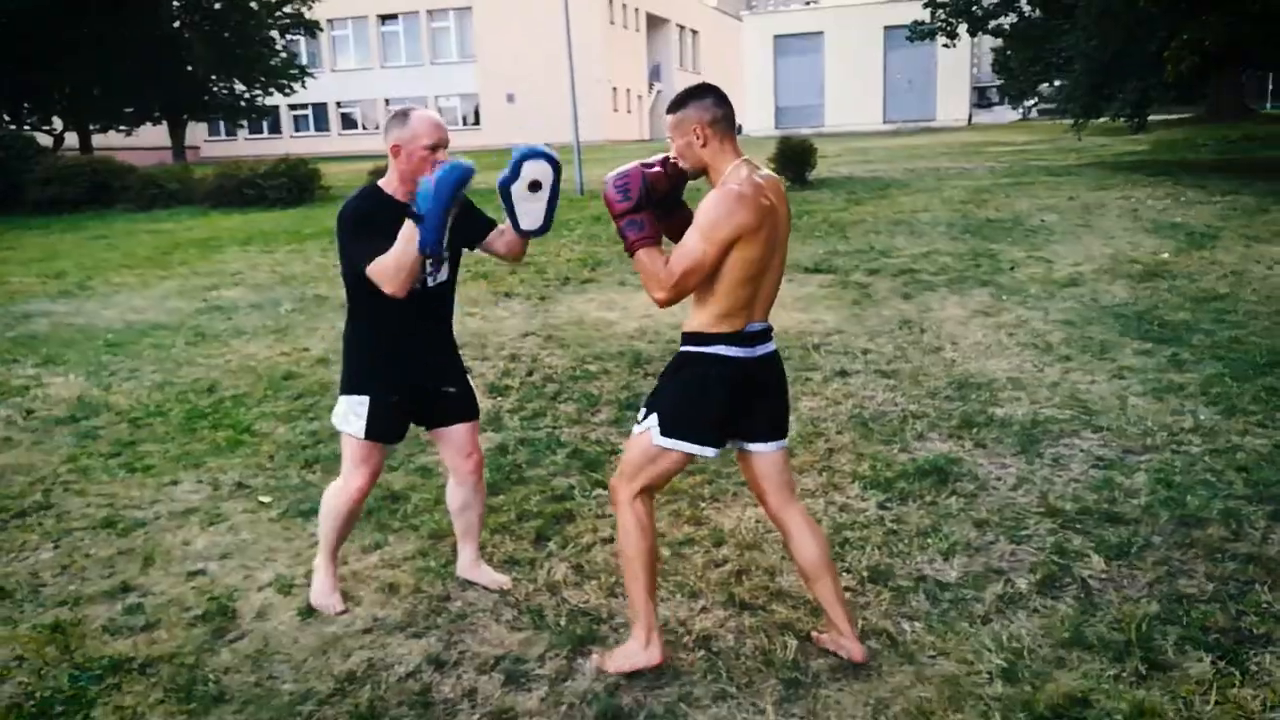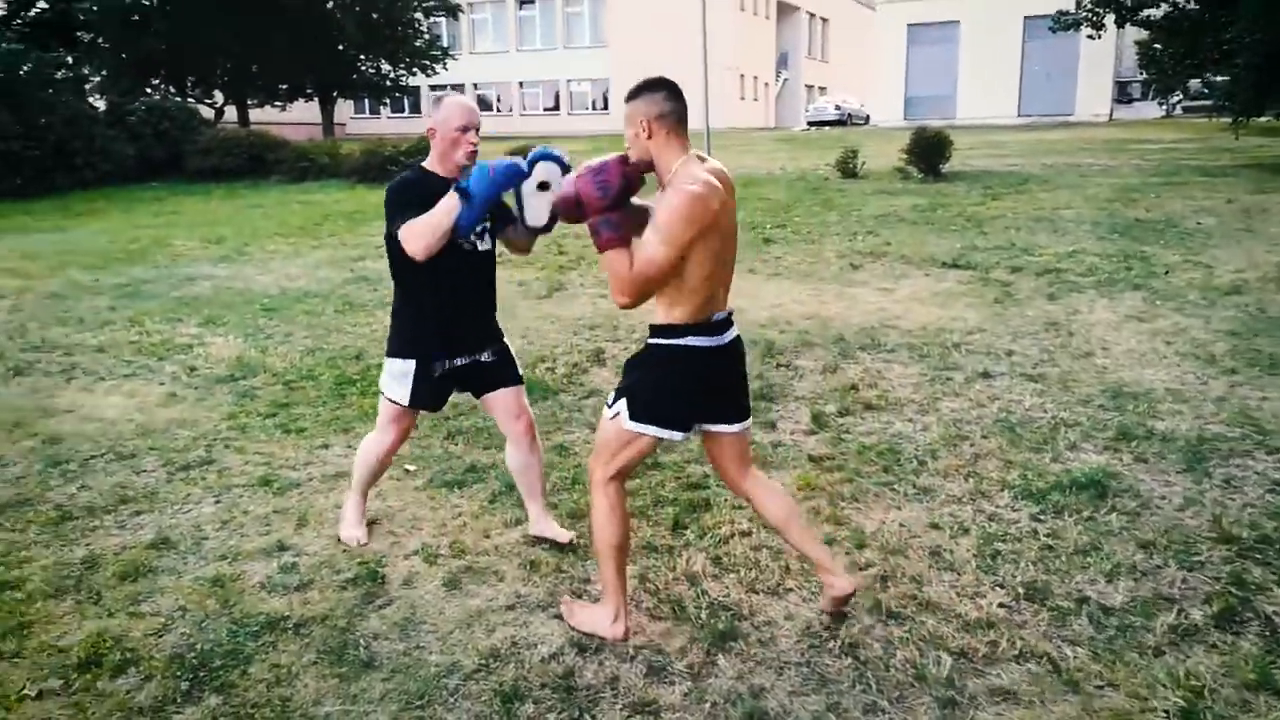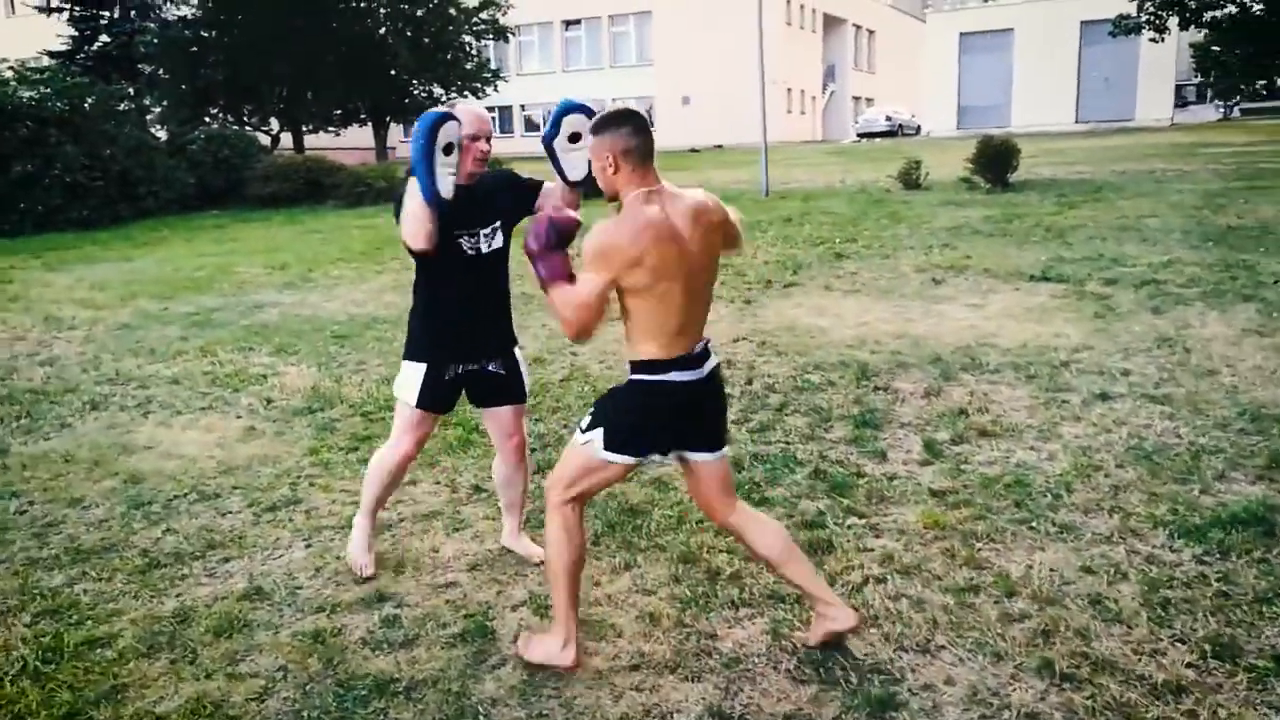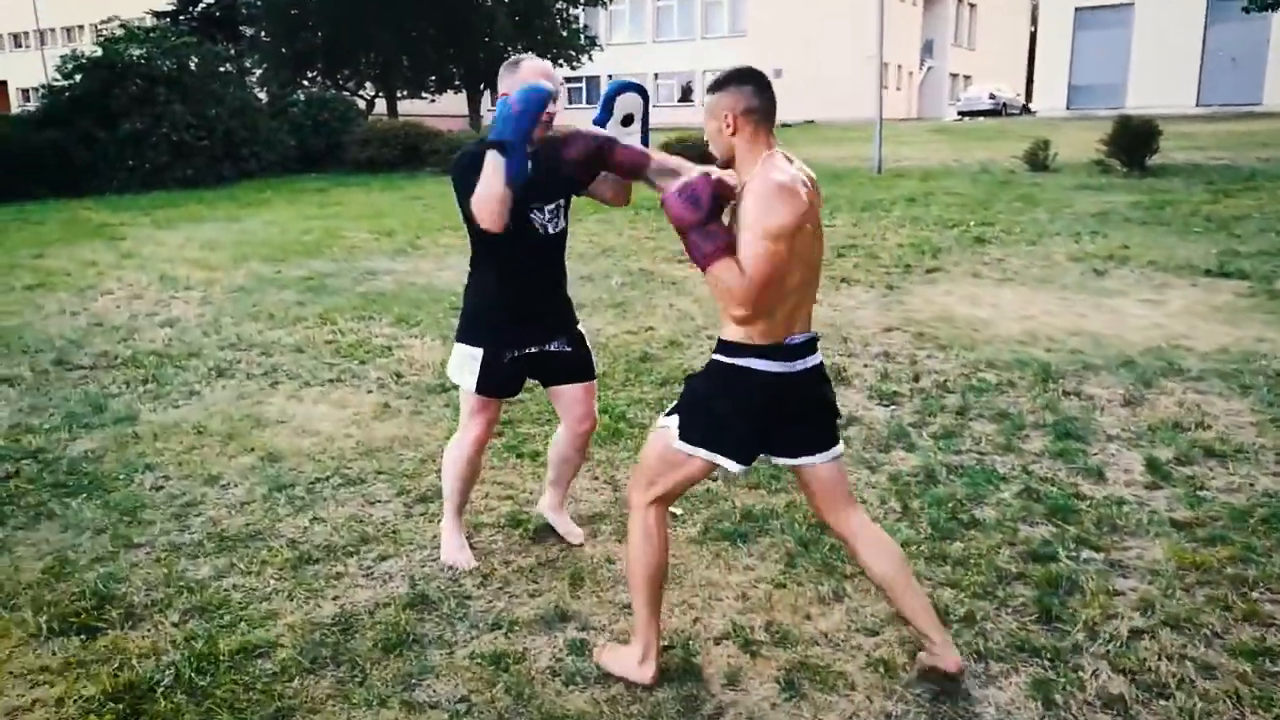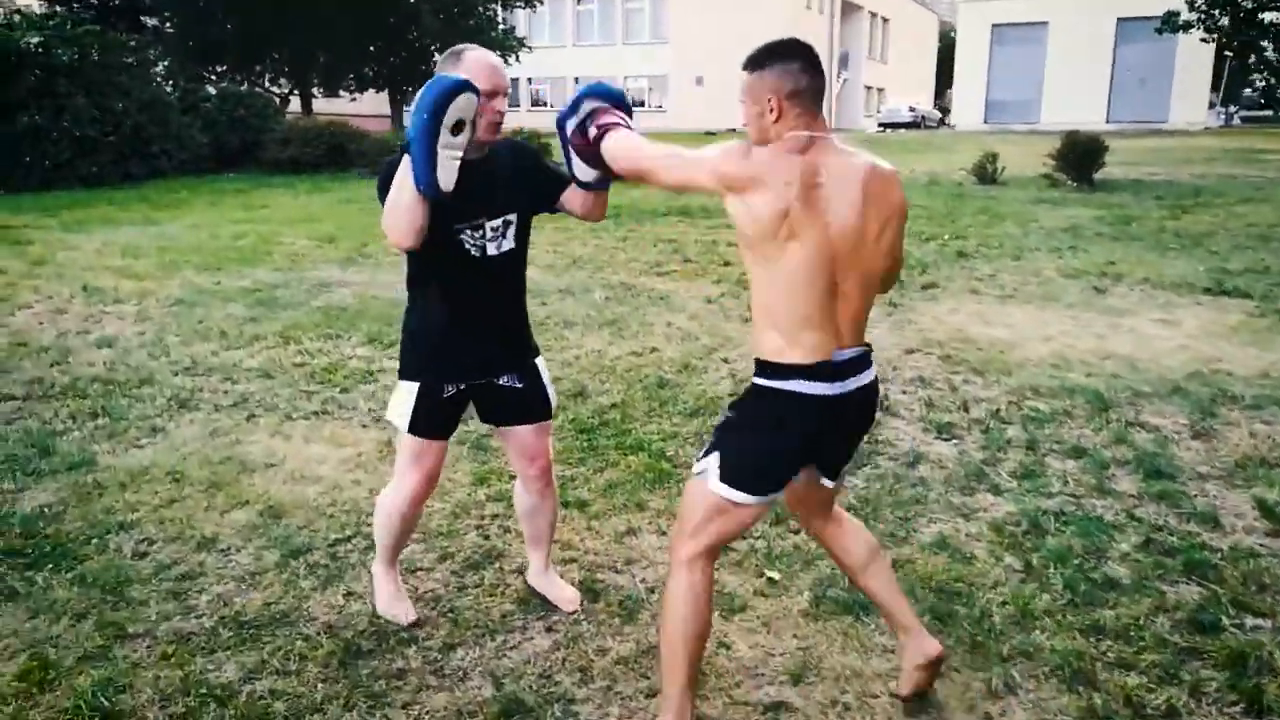
dt=1s
person 1, frame 1
left shoulder: (730, 198)
right shoulder: (770, 185)
left elbow: (665, 288)
left wrist: (629, 212)
right wrist: (662, 204)
left hip: (708, 366)
right hip: (759, 360)
left knee: (630, 489)
right knee: (783, 502)
left ankle: (644, 639)
right ankle: (846, 634)
person 1, frame 2
left shoulder: (684, 196)
right shoulder: (711, 175)
left elbow: (626, 292)
left wrist: (604, 217)
left hip: (678, 356)
right hip: (722, 346)
left knee: (604, 473)
right knee: (740, 472)
left ankle: (610, 612)
right ankle: (832, 575)
person 1, frame 3
left shoulder: (626, 231)
right shoulder: (704, 205)
left elbow: (574, 325)
right elbow: (733, 239)
left wrist: (547, 259)
left hip: (651, 391)
right hip: (700, 380)
left knee: (562, 496)
right knee: (726, 509)
left ankle: (561, 640)
right ankle: (830, 608)
person 1, frame 4
left shoulder: (773, 193)
right shoulder: (791, 177)
left elbow: (742, 304)
right elbow: (718, 189)
left wrist: (699, 230)
left hip: (742, 378)
right hip: (803, 373)
left knee: (646, 496)
right knee: (843, 514)
left ankle: (642, 652)
right ankle: (938, 643)
person 1, frame 5
left shoulder: (767, 169)
right shoulder: (883, 178)
left elbow: (634, 158)
left wrist: (597, 125)
left hip: (786, 400)
right hip: (854, 387)
left knee: (690, 551)
right knee: (818, 511)
right ankle: (916, 639)
person 2, frame 1
left shoulder: (447, 203)
right shoulder: (361, 212)
left elbow: (509, 248)
right elbow: (395, 282)
right wrist: (419, 216)
left hip: (438, 361)
right hip: (376, 370)
left knee: (468, 461)
right knee: (358, 478)
left ankle: (469, 559)
right ankle: (324, 567)
person 2, frame 2
left shoulder: (482, 186)
right shoulder: (405, 190)
left elbow: (520, 243)
right elbow: (421, 246)
right wrist: (465, 194)
left hip: (479, 335)
right hip: (421, 342)
left knee: (521, 424)
right knee: (392, 435)
left ankle: (540, 516)
right ankle: (353, 506)
person 2, frame 3
left shoulder: (501, 185)
right shoulder: (427, 190)
left elbow: (564, 202)
right elbow: (419, 239)
right wrist: (422, 171)
left hip: (494, 342)
right hip: (437, 345)
left knee: (511, 441)
right knee: (406, 443)
left ankle: (513, 532)
right ankle: (364, 523)
person 2, frame 4
left shoulder: (561, 153)
right shoulder: (476, 158)
left elbow: (614, 194)
right elbow: (492, 219)
right wrist: (503, 142)
left hip: (554, 317)
right hip: (492, 323)
left knee: (581, 419)
right knee: (476, 431)
left ankle: (552, 502)
right ankle: (451, 525)
person 2, frame 5
left shoulder: (515, 161)
right shoulder: (407, 168)
left elbow: (589, 207)
right elbow: (403, 236)
right wrist: (423, 151)
left hip: (510, 347)
right hip: (437, 353)
left knee: (537, 465)
right knee: (417, 476)
left ankle: (540, 568)
right ankle: (386, 570)
